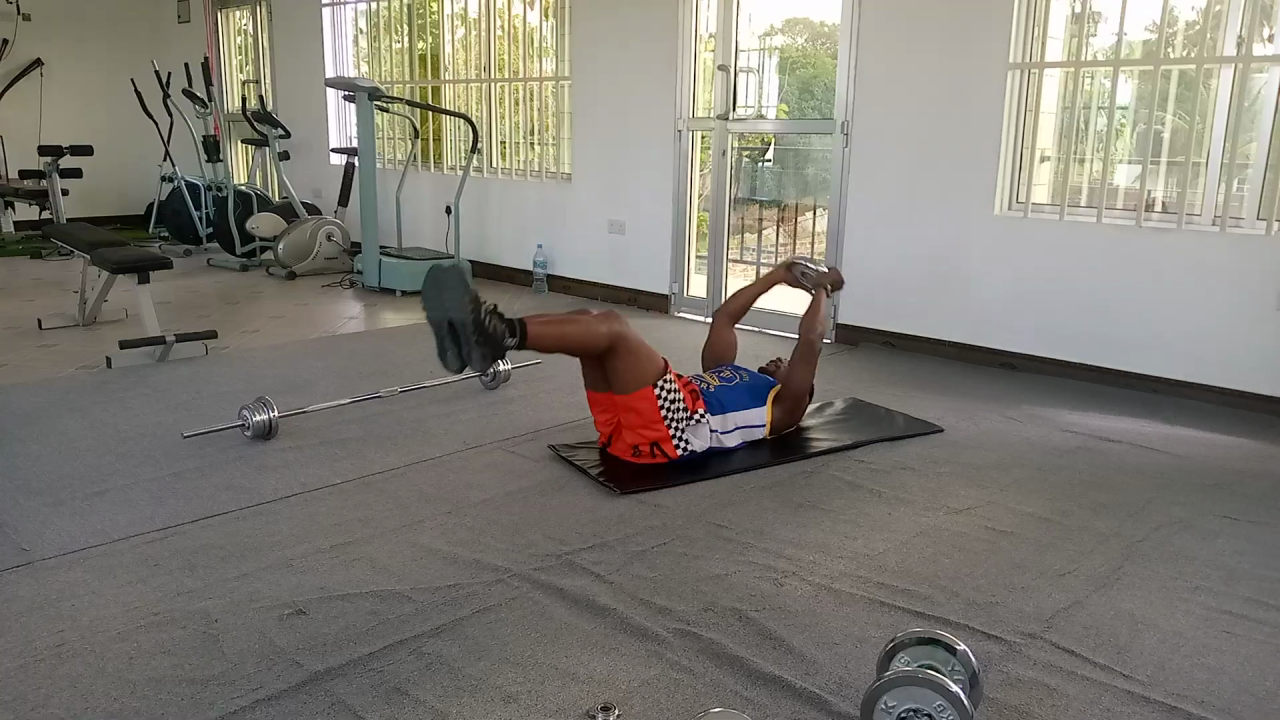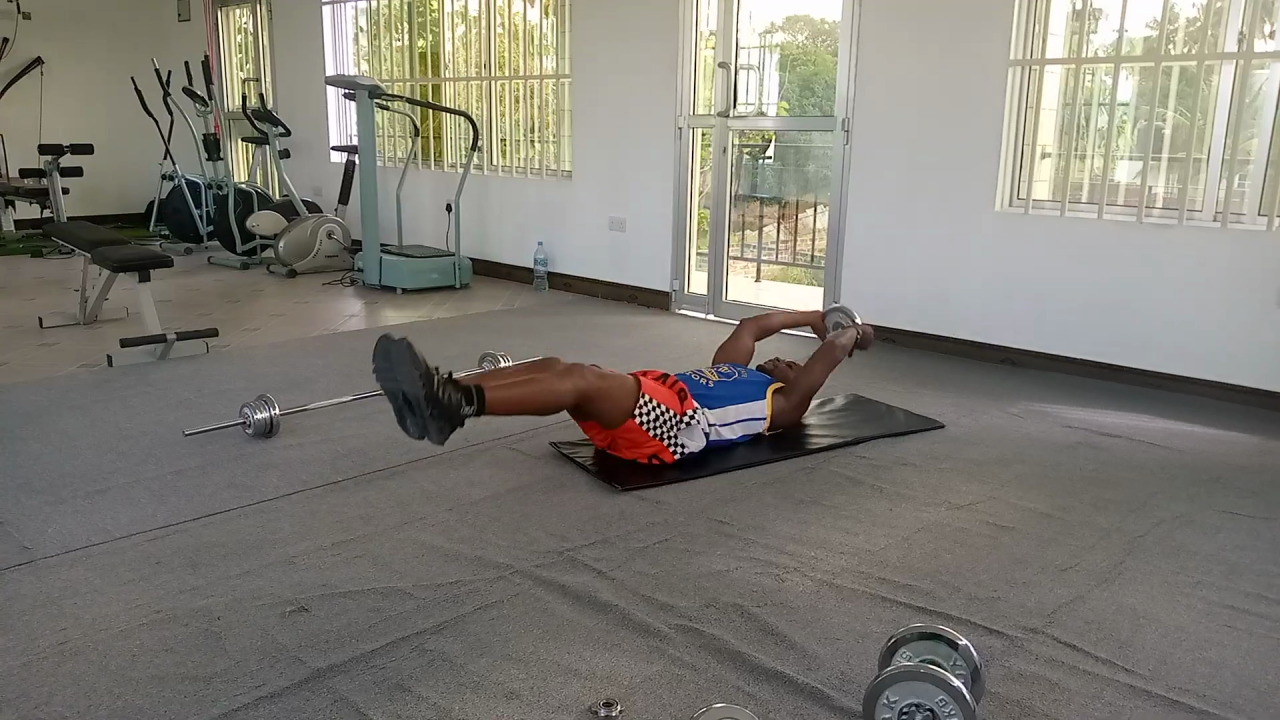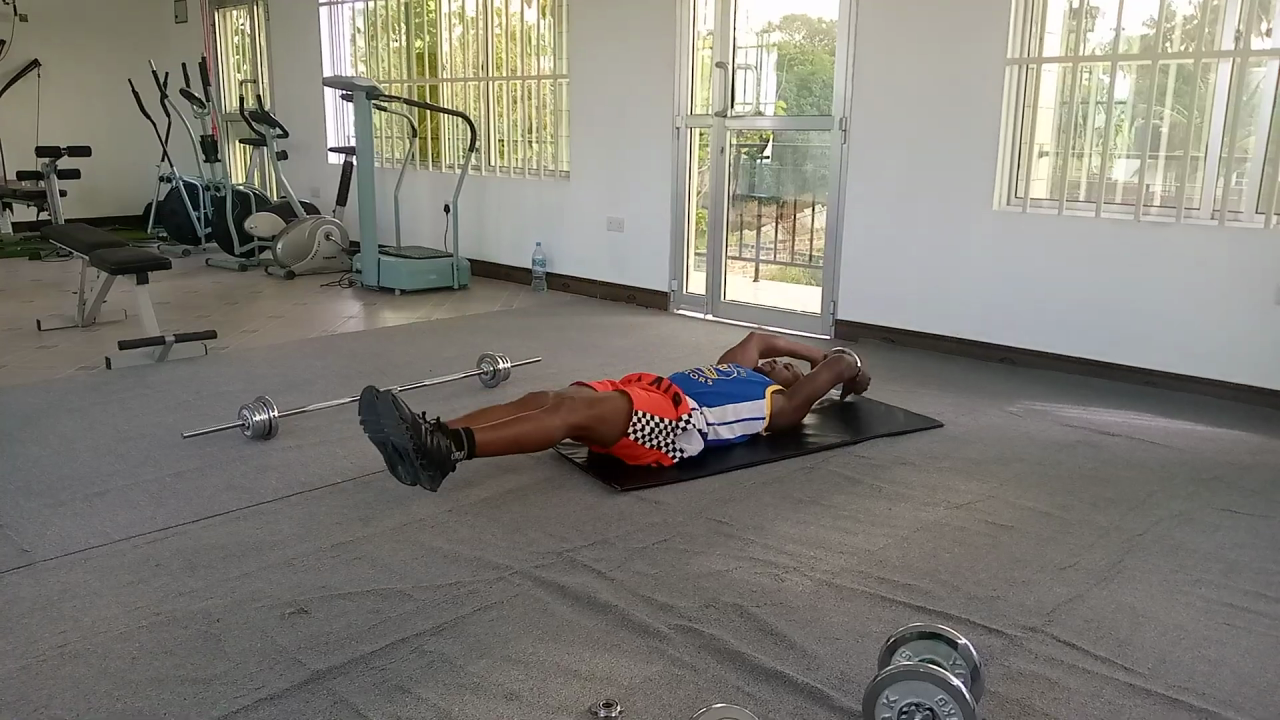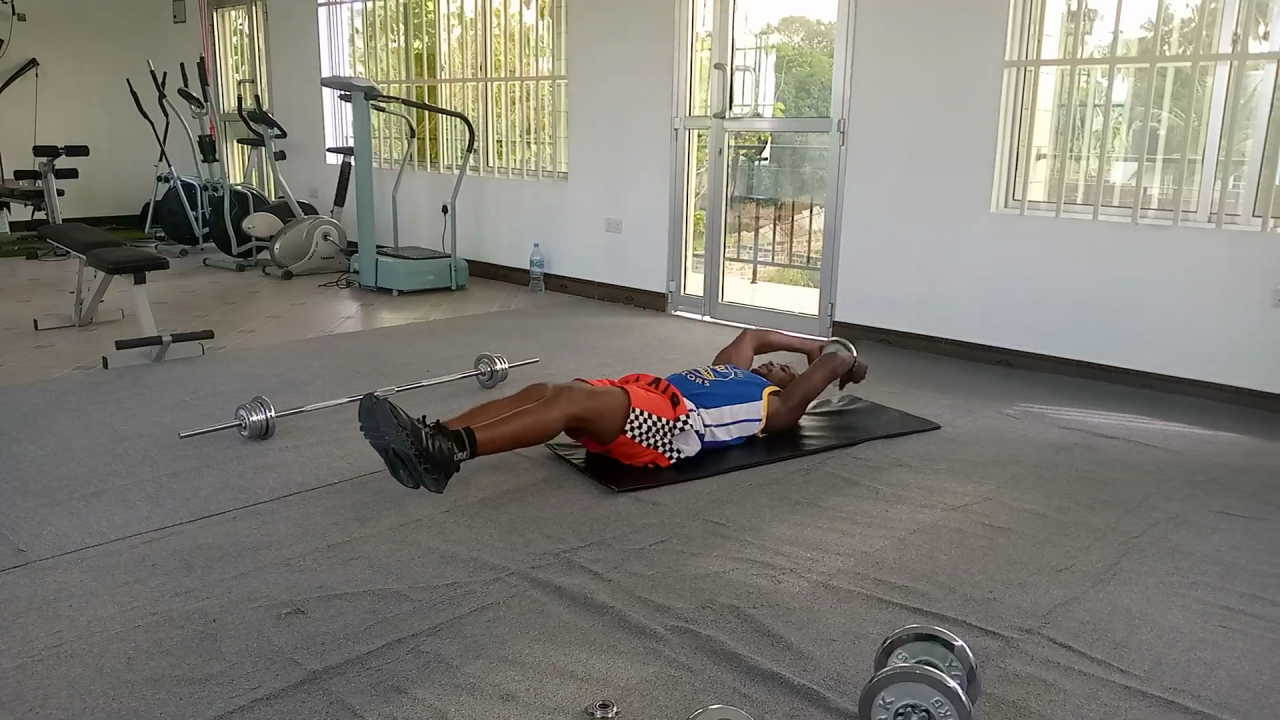
dt=0.2s
person 1, frame 1
left shoulder: (783, 406)
right shoulder: (728, 373)
left elbow: (809, 345)
right elbow: (724, 318)
left wrist: (821, 292)
right wrist: (775, 277)
left hip: (669, 432)
right hip: (621, 424)
left knee: (609, 326)
right knee: (589, 320)
left ankle: (503, 333)
right ankle: (479, 339)
person 1, frame 2
left shoulder: (784, 404)
right shoulder: (734, 372)
left elbow: (829, 354)
right elbow: (750, 326)
left wrist: (850, 334)
right wrist: (811, 317)
left hip: (673, 427)
right hip: (651, 397)
left knee: (578, 379)
right knee: (555, 370)
left ankle: (453, 404)
right ankle: (443, 394)
person 1, frame 3
left shoulder: (783, 405)
right shoulder: (737, 373)
left elbow: (837, 366)
right elbow: (759, 338)
left wrist: (849, 364)
right wrist: (816, 352)
left hip: (671, 423)
right hip: (646, 390)
left knee: (569, 409)
right knee: (543, 401)
left ankle: (444, 450)
right ankle: (433, 435)
person 1, frame 4
left shoulder: (776, 408)
right shoulder: (734, 374)
left elbow: (828, 366)
right elbow: (753, 335)
right wrist: (815, 345)
left hip: (669, 425)
right hip: (643, 392)
left knee: (571, 400)
right knee: (542, 393)
left ankle: (449, 450)
right ankle: (434, 437)
